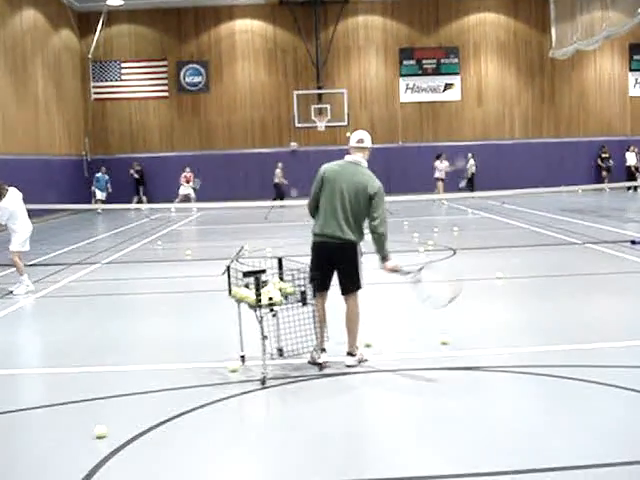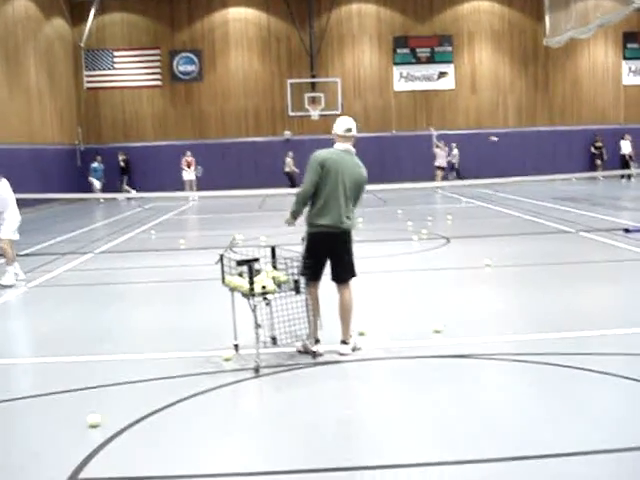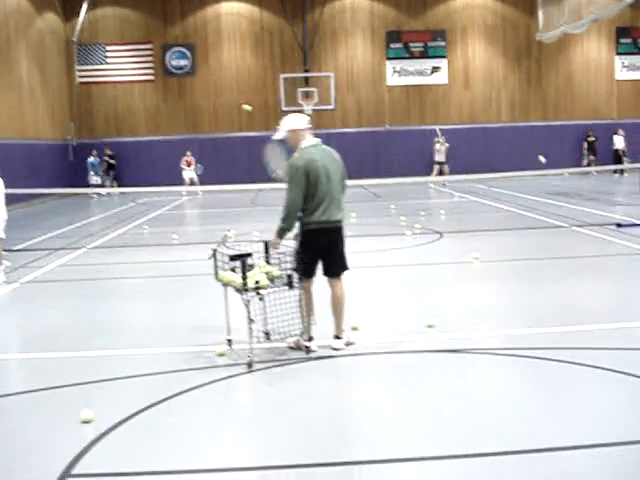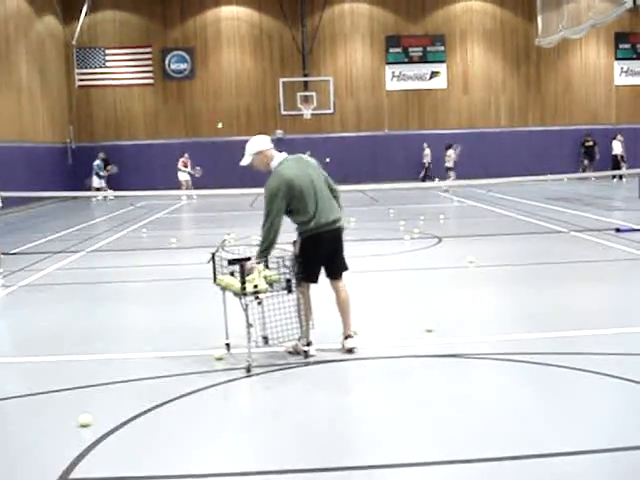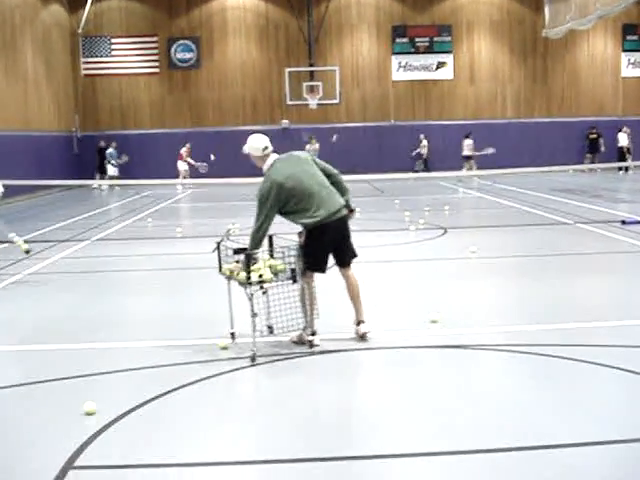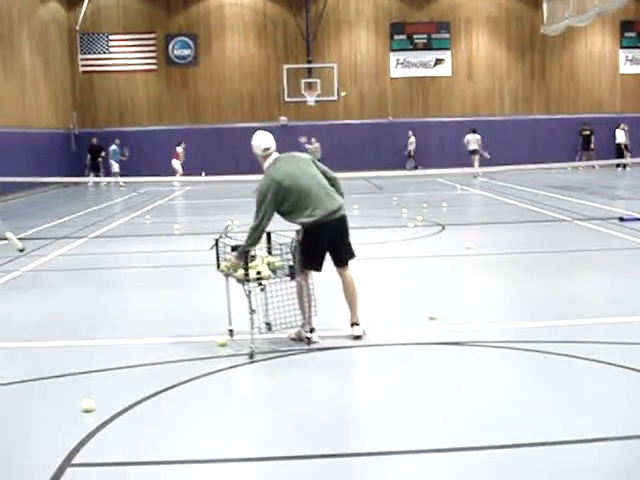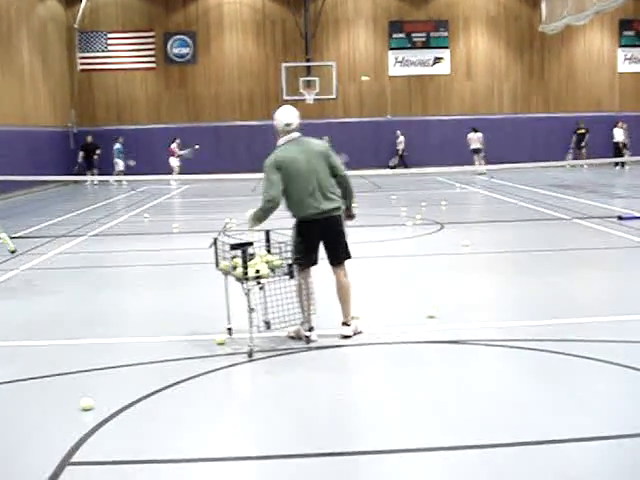
dt=0.3s
person 1, frame 1
left shoulder: (327, 169)
right shoulder: (372, 183)
left elbow: (312, 205)
right elbow: (377, 224)
right wrist: (384, 257)
left hip: (321, 241)
right hip: (348, 244)
left knee: (319, 296)
right knee: (351, 297)
left ankle: (319, 350)
right ankle: (352, 352)
person 1, frame 2
left shoulder: (321, 157)
right shoulder: (361, 168)
left elbow: (305, 192)
left wrist: (293, 215)
left hip: (319, 231)
right hip: (343, 231)
left knee: (312, 285)
right knee: (344, 286)
left ankle: (313, 340)
right ankle: (346, 341)
person 1, frame 3
left shoulder: (298, 160)
right shoulder: (333, 154)
left elbow: (293, 203)
left wrist: (281, 232)
left hip: (312, 228)
right hip: (335, 225)
left knee: (305, 282)
right knee: (336, 281)
left ankle: (307, 338)
right ankle: (339, 336)
person 1, frame 4
left shoulder: (276, 181)
right shoulder: (305, 159)
left elbow: (271, 224)
right elbow: (333, 189)
left wrist: (261, 256)
left hip: (312, 235)
right hip: (334, 228)
left knee: (303, 287)
right knee: (338, 283)
left ankle: (305, 342)
right ankle: (348, 336)
person 1, frame 5
left shoulder: (270, 184)
right shoulder: (300, 156)
left elbow: (262, 223)
right elbow: (334, 175)
left wrist: (249, 255)
right wrist: (347, 203)
left hip: (318, 227)
right hip: (339, 217)
left knee: (307, 277)
right knee: (346, 270)
left ankle: (310, 332)
right ankle: (361, 322)
person 1, frame 6
left shoulder: (268, 182)
right shoulder: (302, 157)
left elbow: (260, 223)
right elbow: (333, 179)
left wrist: (242, 253)
left hip: (314, 226)
right hip: (337, 217)
left knee: (303, 275)
right knee: (344, 270)
left ankle: (307, 329)
right ankle: (356, 323)
person 1, frame 7
left shoulder: (275, 159)
right shoulder: (319, 145)
left elbow: (272, 200)
right elbow: (343, 177)
left wrist: (256, 217)
right wrist: (349, 207)
left hip: (306, 221)
right hip: (333, 215)
left knee: (303, 272)
right knee: (340, 269)
left ankle: (306, 327)
right ankle: (348, 323)
